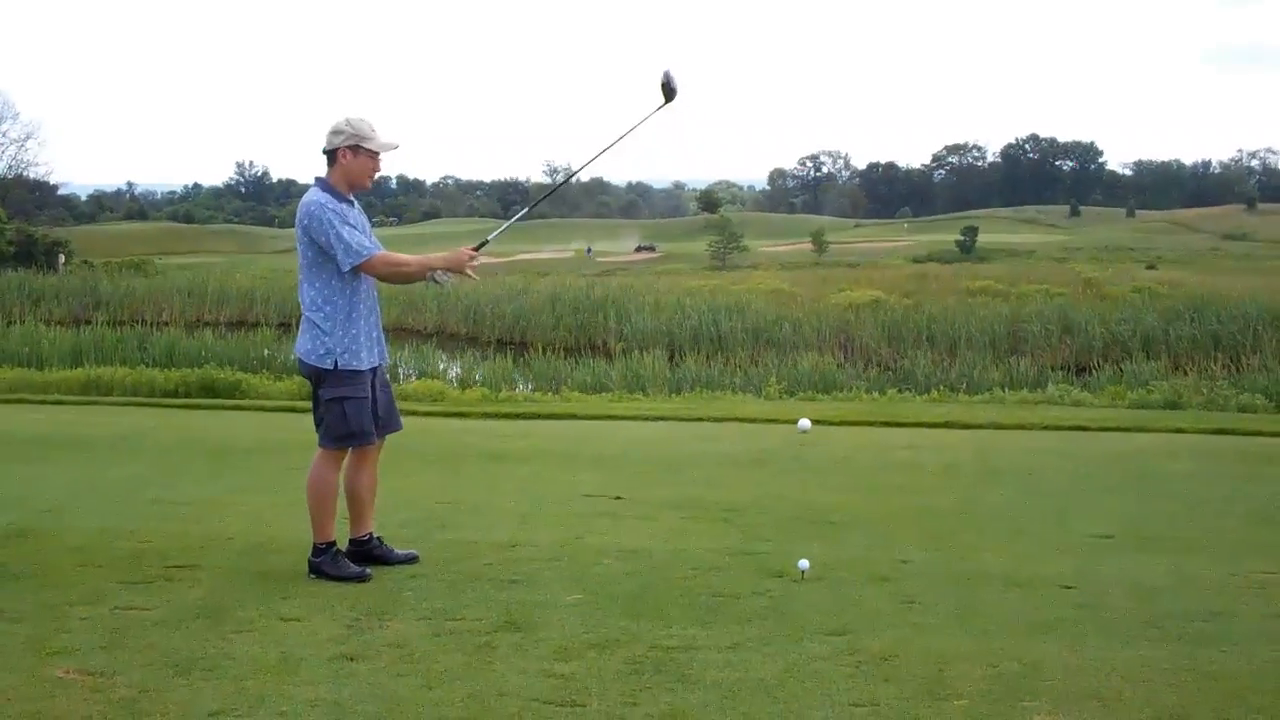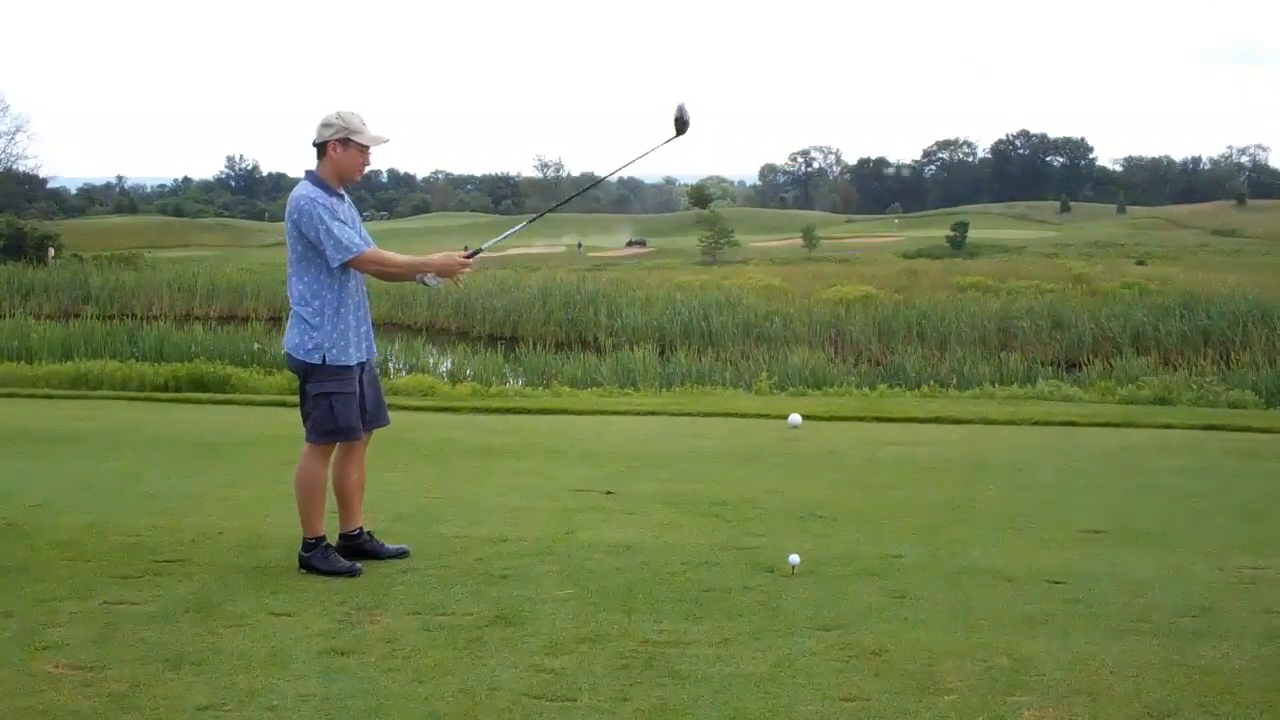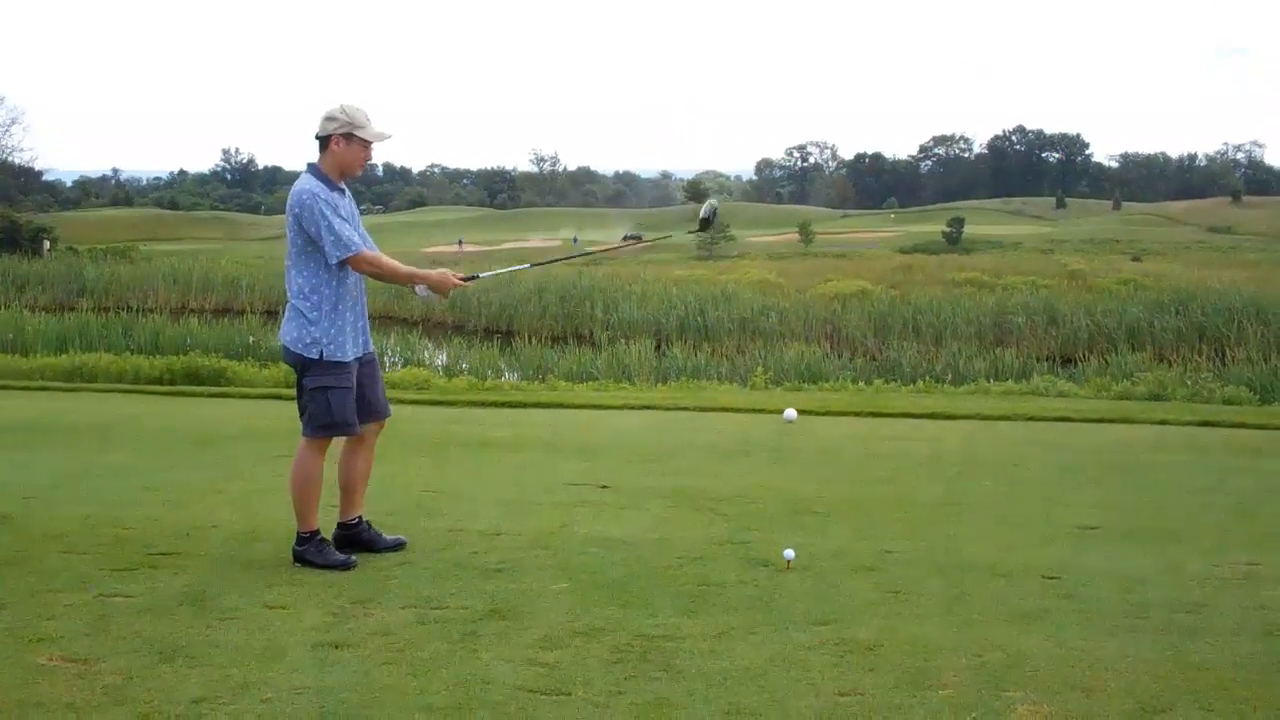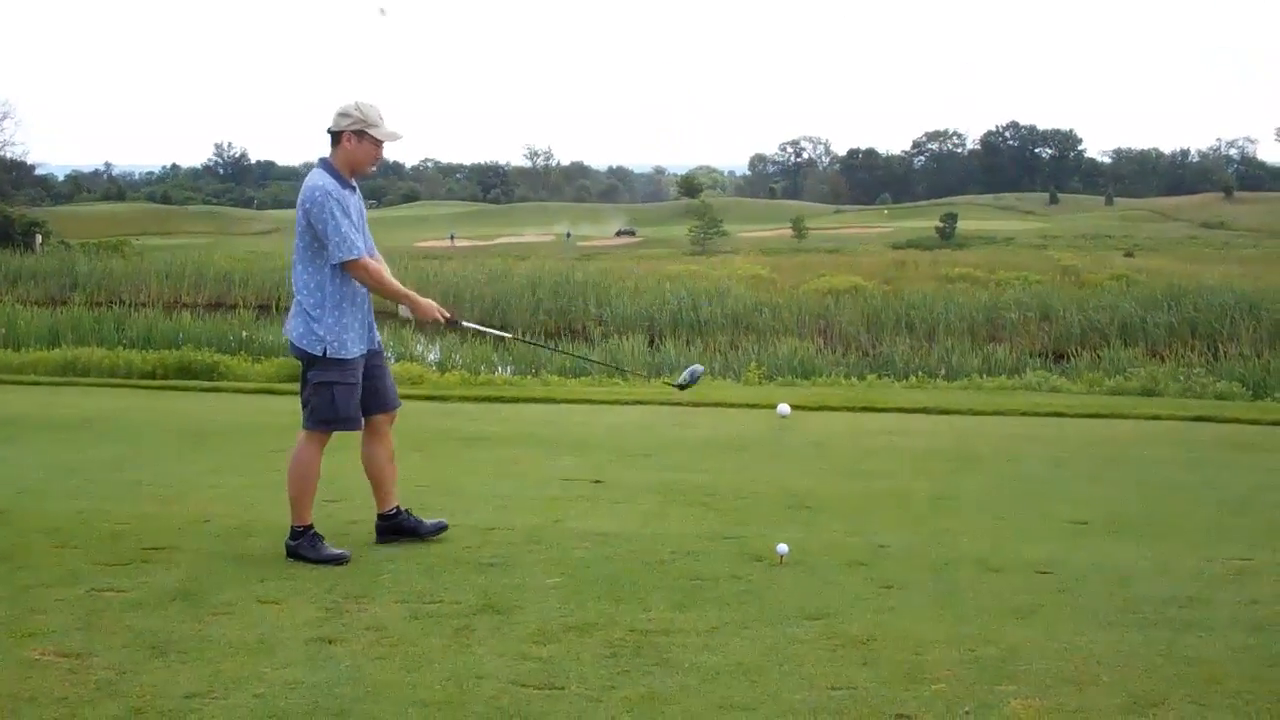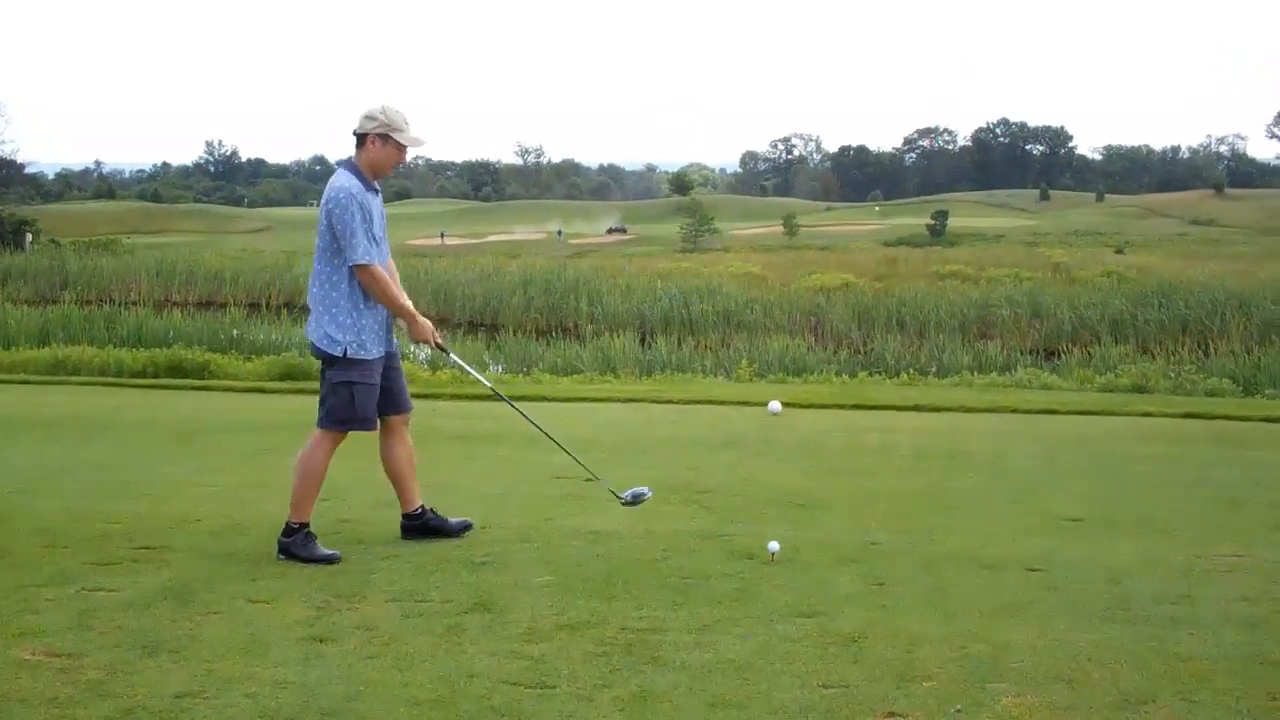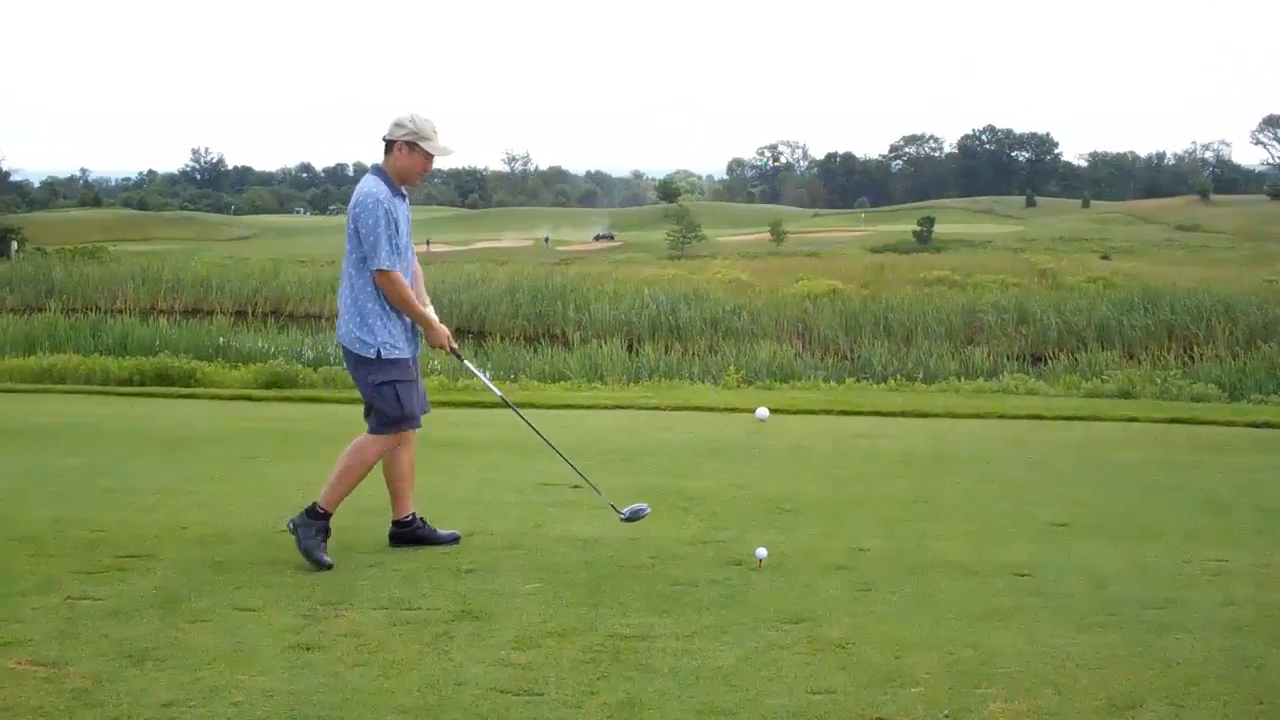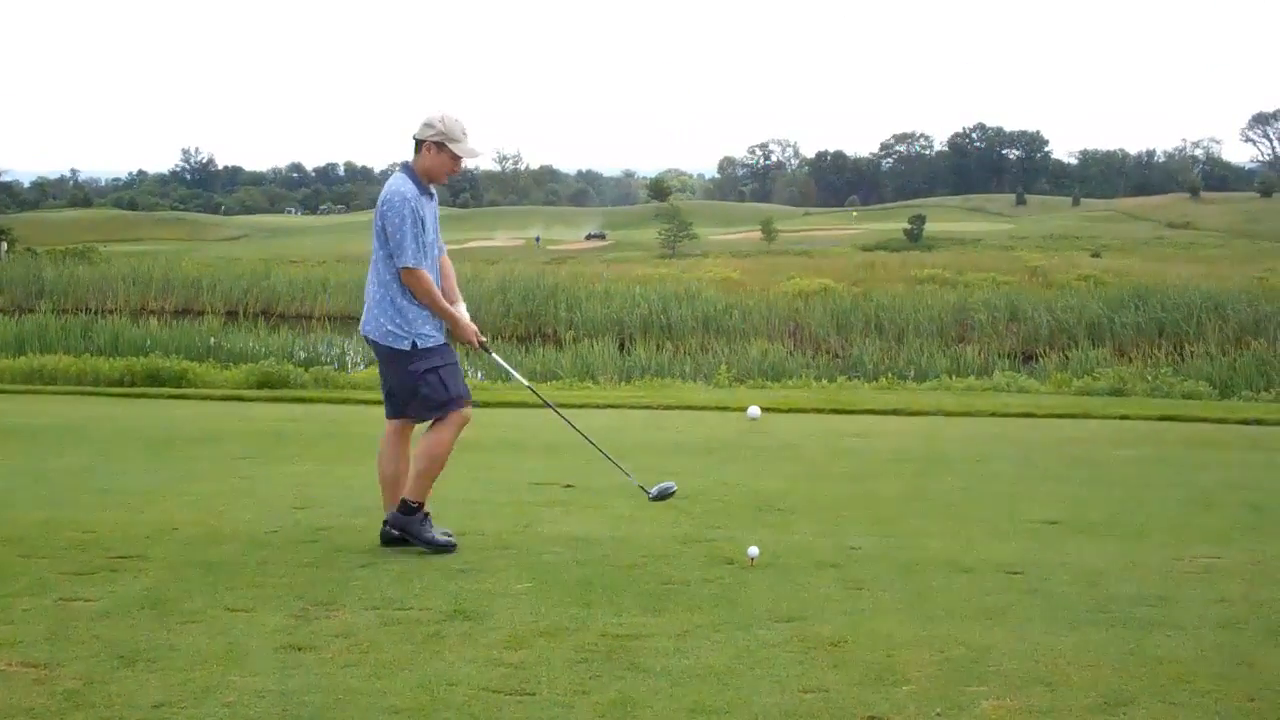
dt=0.2s
person 1, frame 1
left shoulder: (350, 206)
right shoulder: (319, 207)
left elbow: (383, 268)
right elbow: (376, 264)
left wrist: (435, 270)
right wrist: (441, 260)
left hip: (366, 349)
right hip: (335, 352)
left knee: (370, 444)
right knee: (336, 448)
left ankle: (363, 540)
right ankle: (323, 551)
person 1, frame 2
left shoulder: (341, 200)
right shoulder: (309, 201)
left elbow: (372, 262)
right elbow: (363, 260)
left wrist: (427, 270)
right wrist: (431, 264)
left hip: (355, 344)
right hip: (324, 347)
left knee: (358, 438)
right knee: (323, 443)
left ankle: (352, 536)
right ankle: (312, 546)
person 1, frame 3
left shoulder: (341, 193)
right shoulder: (311, 194)
left elbow: (370, 255)
right elbow: (359, 261)
left wrist: (418, 278)
right wrist: (425, 277)
left hip: (354, 338)
right hip: (321, 340)
left knee: (369, 428)
right knee: (318, 438)
left ankle: (352, 526)
right ankle: (307, 539)
person 1, frame 4
left shoulder: (350, 189)
right shoulder: (322, 191)
left elbow: (370, 255)
right elbow: (355, 265)
left wrist: (404, 297)
right wrist: (413, 301)
left hip: (360, 332)
right hip: (329, 336)
left knee: (382, 419)
right knee: (318, 432)
left ankle: (392, 517)
right ankle: (300, 534)
person 1, frame 5
left shoulder: (369, 190)
right shoulder: (345, 192)
right elbow: (366, 271)
left wrist: (408, 312)
right wrist: (412, 317)
left hip: (374, 334)
right hip: (349, 338)
left knee: (396, 421)
right knee: (334, 430)
left ankle: (416, 514)
right ankle: (295, 532)
person 1, frame 6
left shoulder: (396, 195)
right shoulder: (373, 198)
right elbow: (384, 276)
left wrist: (429, 311)
right wrist: (427, 323)
left hip: (392, 335)
right hip: (377, 339)
left knee: (401, 431)
right knee: (389, 433)
left ankle: (405, 521)
right ankle: (314, 518)
person 1, frame 7
left shoulder: (426, 192)
right shoulder: (400, 196)
left elbow: (438, 256)
right elbow: (410, 273)
left wrist: (459, 307)
right wrist: (453, 320)
left hip: (395, 330)
right hip: (407, 332)
left knee: (401, 424)
right knee: (453, 414)
left ankle: (397, 519)
right ankle: (409, 511)
